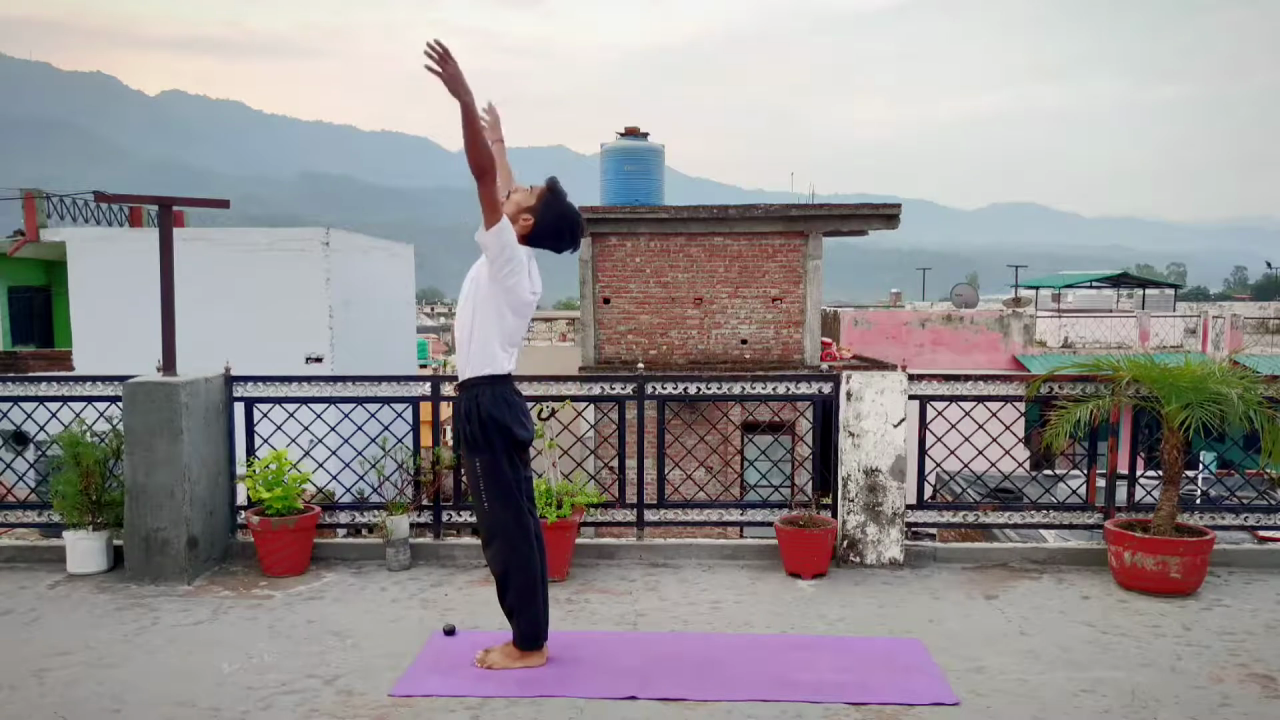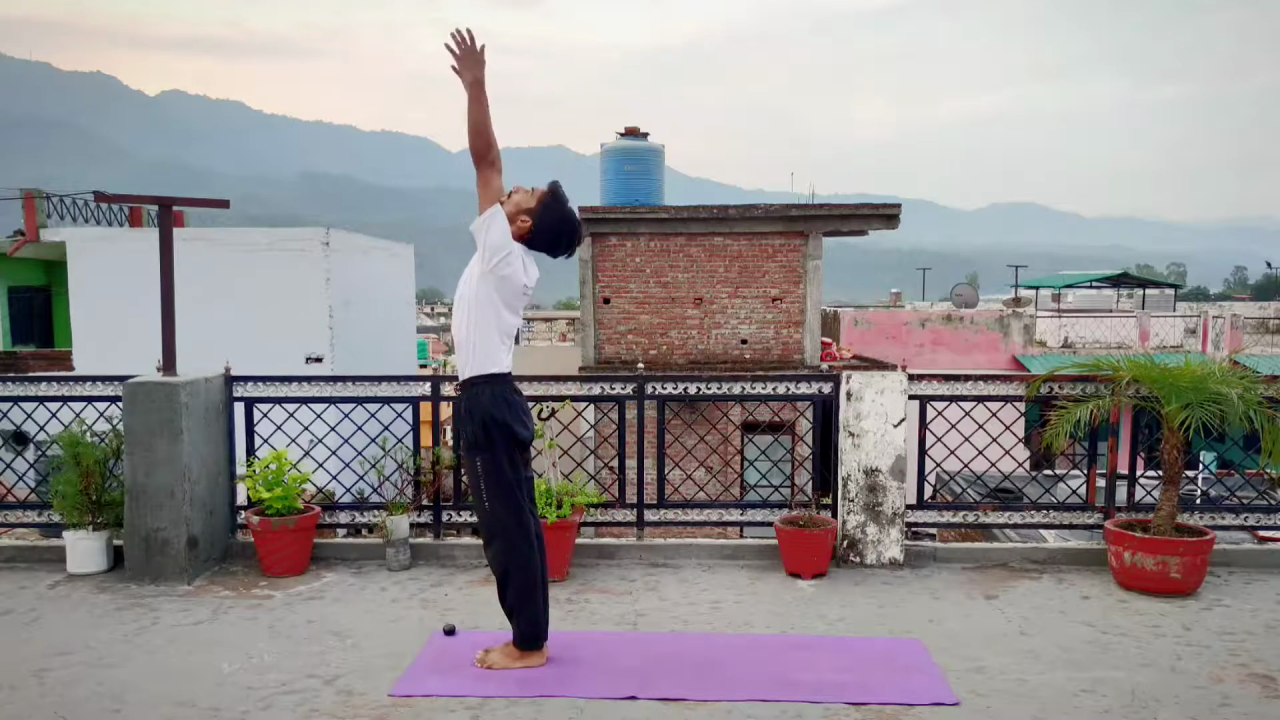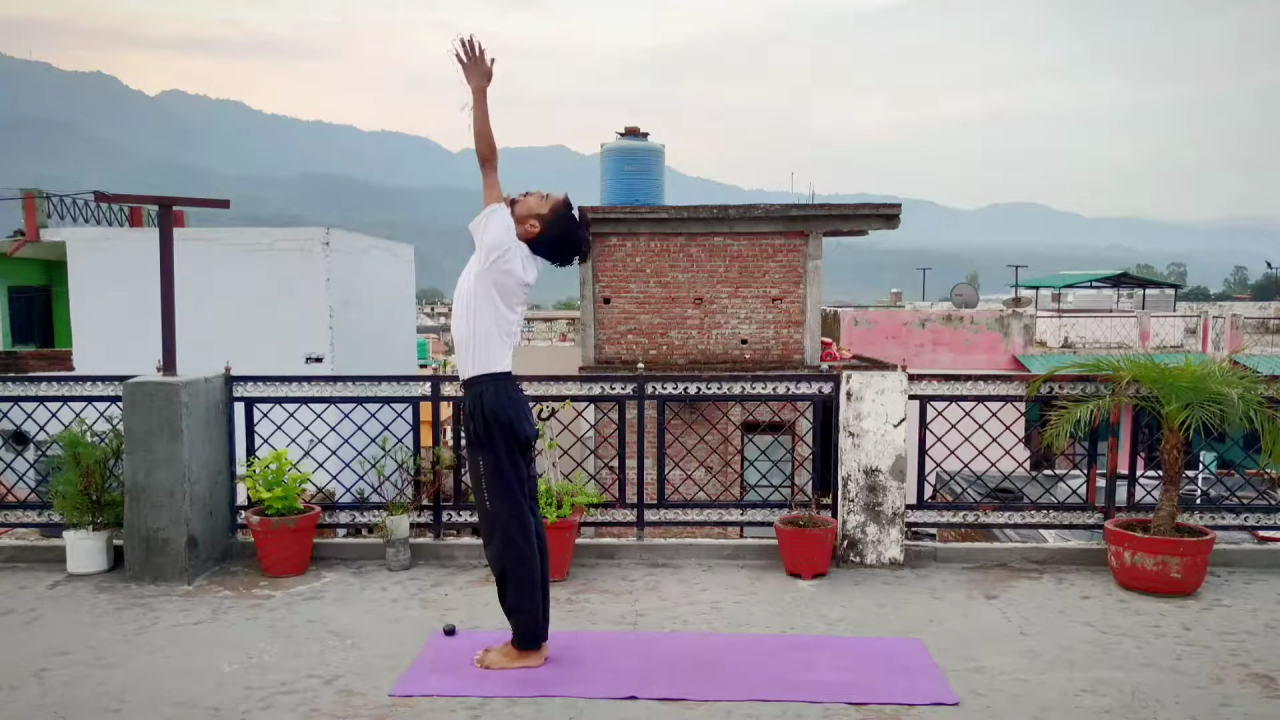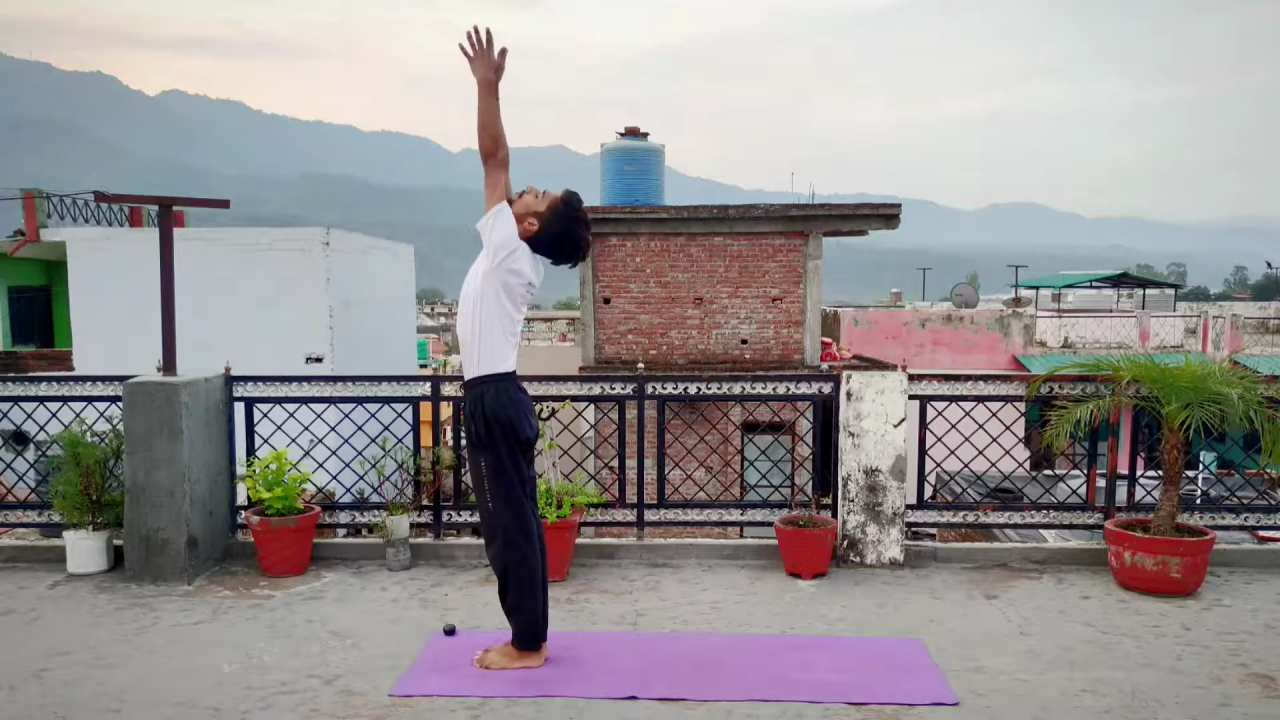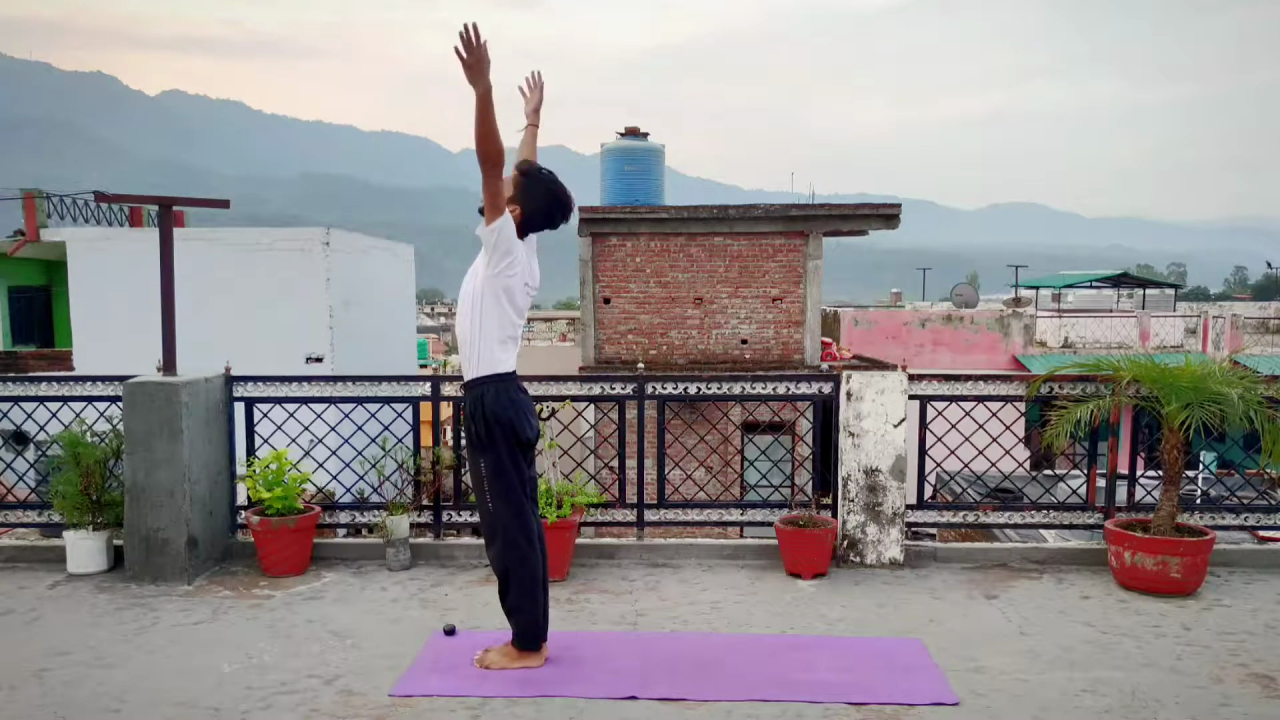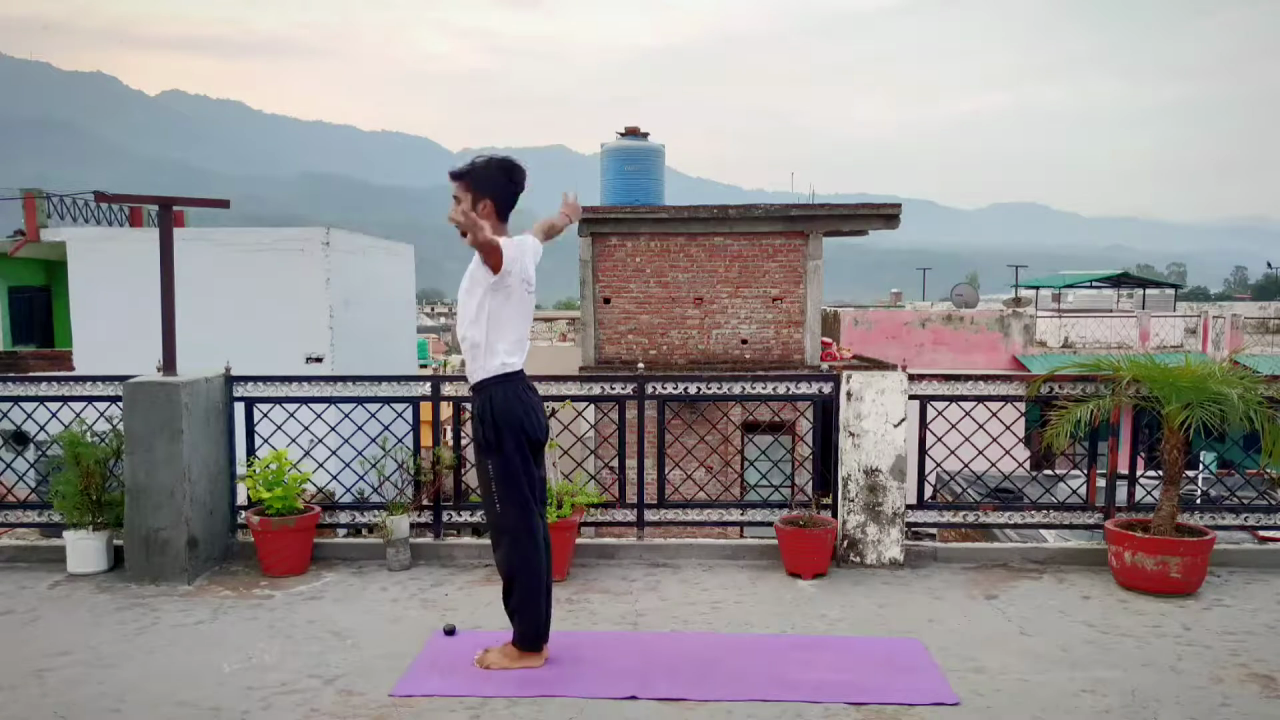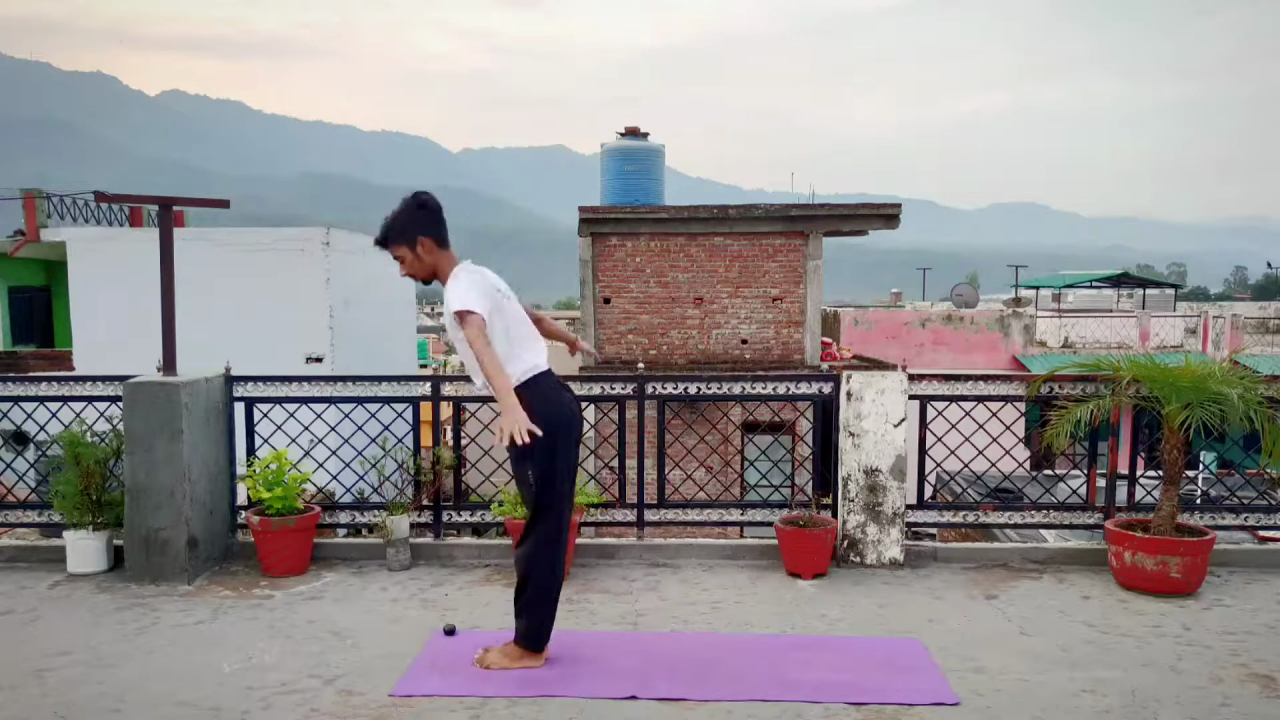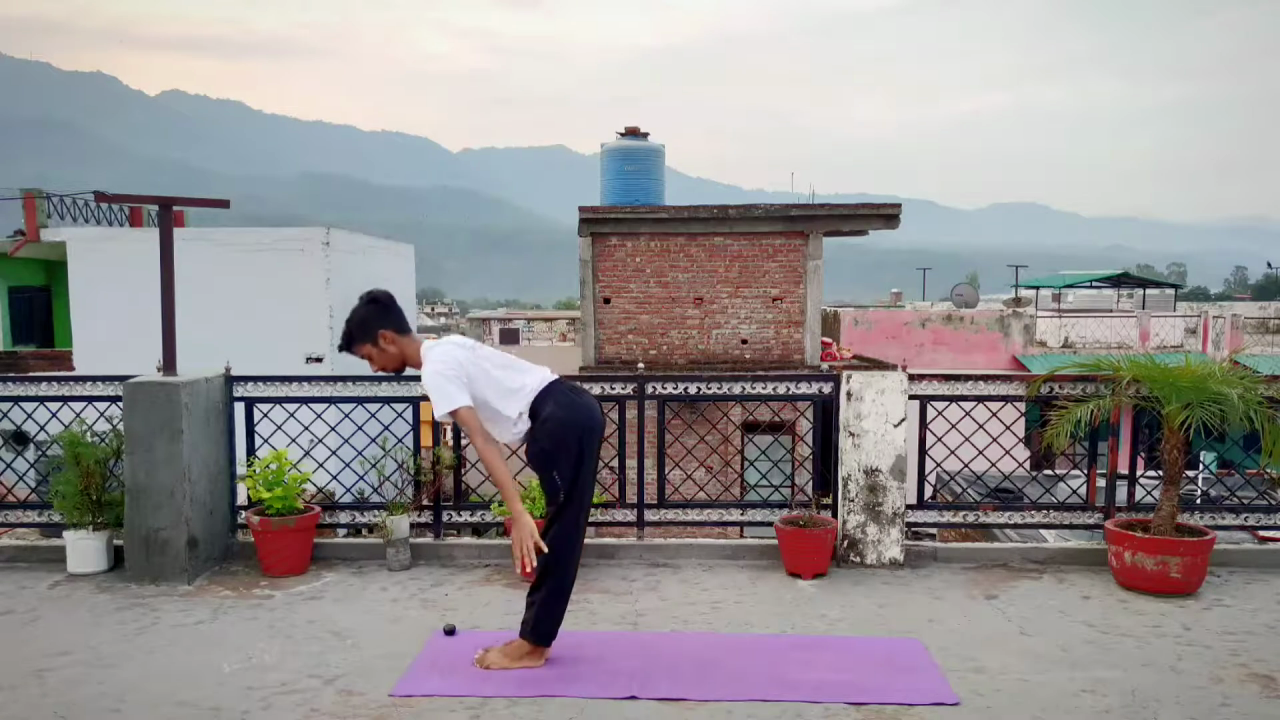
dt=0.2s
person 1, frame 1
left shoulder: (507, 255)
right shoulder: (522, 262)
left elbow: (485, 174)
right elbow: (498, 177)
left wrist: (464, 97)
right wrist: (498, 133)
left hip: (484, 403)
right hip: (497, 401)
left knee: (506, 526)
right knee: (515, 522)
left ankle: (527, 646)
right ankle: (529, 633)
person 1, frame 2
left shoulder: (501, 251)
right shoulder: (516, 259)
left elbow: (485, 163)
right elbow: (493, 166)
left wrist: (475, 83)
right wrist: (476, 86)
left hip: (485, 401)
right hip: (496, 399)
left knee: (506, 525)
right knee: (515, 522)
left ankle: (527, 644)
right ankle: (530, 634)
person 1, frame 3
left shoulder: (502, 248)
right shoulder: (514, 257)
left elbow: (488, 162)
right elbow: (492, 166)
left wrist: (478, 90)
right wrist: (478, 91)
left hip: (488, 400)
right hip: (499, 397)
left knee: (507, 524)
right knee: (516, 522)
left ankle: (526, 645)
right ankle: (530, 636)
person 1, frame 4
left shoulder: (507, 250)
right shoulder: (519, 258)
left elbow: (493, 157)
right elbow: (499, 161)
left wrist: (486, 83)
right wrist: (489, 83)
left hip: (490, 400)
right hip: (500, 397)
left knee: (508, 525)
right knee: (515, 523)
left ankle: (527, 646)
right ankle: (529, 636)
person 1, frame 5
left shoulder: (506, 252)
right shoulder: (521, 254)
left elbow: (491, 166)
right elbow: (519, 168)
left wrist: (482, 90)
right wrist: (533, 117)
left hip: (490, 399)
right hip: (502, 397)
left knee: (508, 522)
right knee: (516, 520)
left ankle: (527, 646)
right ankle: (530, 635)
person 1, frame 6
left shoulder: (500, 258)
right shoulder: (523, 247)
left elbow: (495, 247)
right elbow: (548, 227)
left wrist: (481, 233)
right wrist: (568, 212)
left hip: (500, 401)
right hip: (512, 399)
left knee: (515, 526)
right knee: (524, 525)
left ankle: (528, 644)
right ankle: (530, 635)
person 1, frame 7
left shoulder: (462, 288)
right shoulder: (481, 278)
left elbow: (484, 346)
right elbow: (535, 318)
left wrist: (510, 401)
right wrist: (572, 341)
left hip: (539, 406)
right hip: (545, 401)
left knee: (544, 529)
right knee: (544, 526)
left ankle: (529, 646)
right ankle: (531, 637)
person 1, frame 8
left shoulder: (438, 368)
right shoulder: (446, 350)
left elbow: (483, 442)
left wrist: (518, 512)
left hip: (566, 419)
right hip: (573, 410)
left knee: (557, 539)
right knee: (556, 537)
left ankle: (533, 644)
right ankle: (535, 637)
